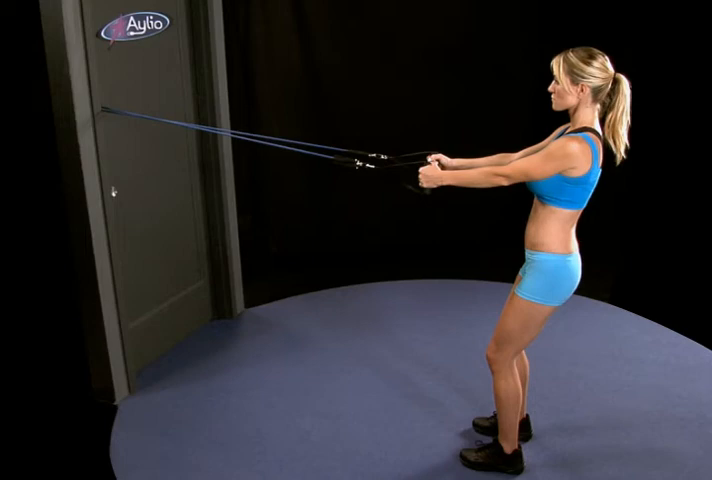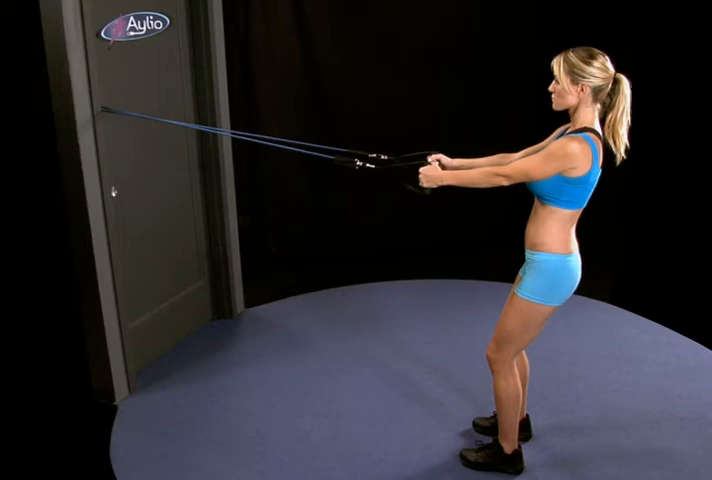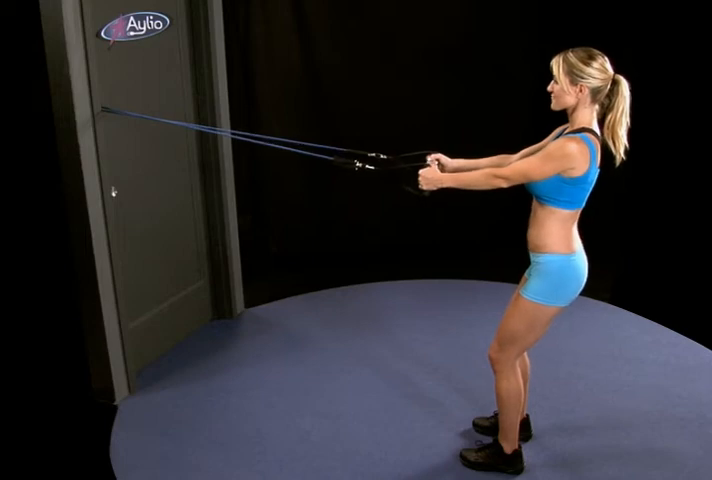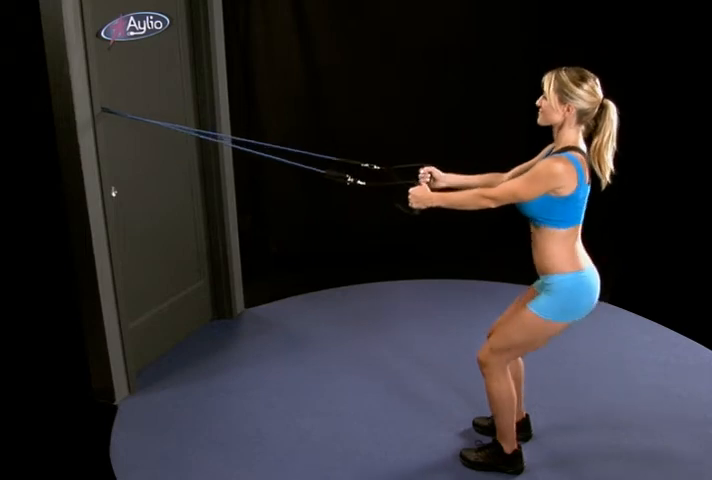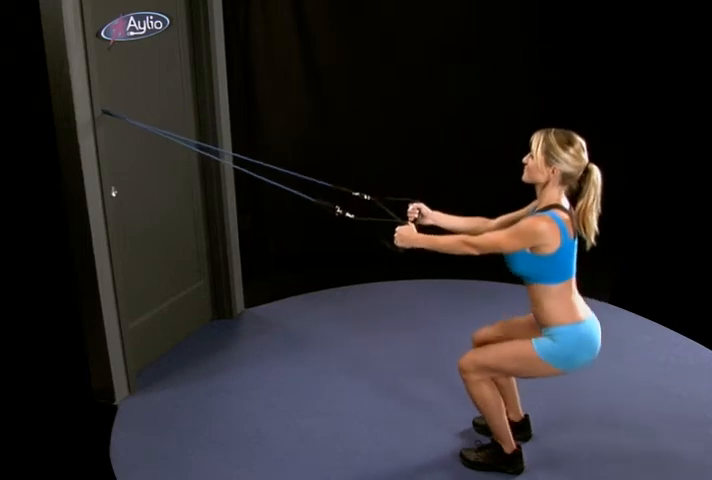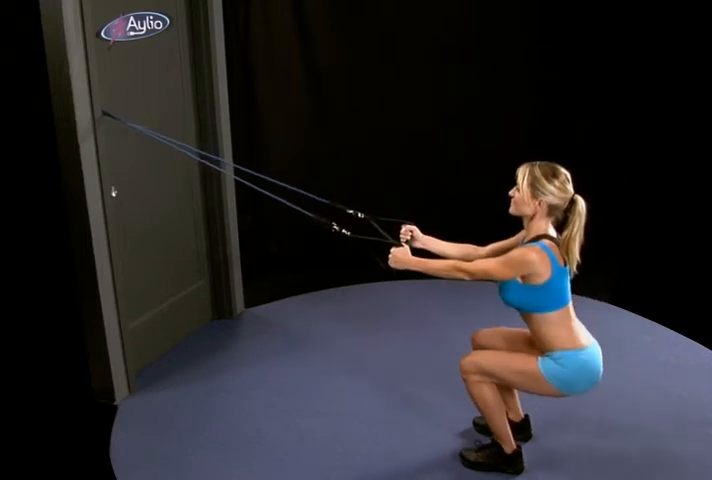
dt=0.4s
person 1, frame 1
left shoulder: (575, 147)
right shoulder: (571, 134)
left elbow: (504, 176)
right elbow: (512, 159)
left wrist: (443, 178)
right wrist: (454, 164)
left hip: (550, 268)
right hip: (546, 262)
left knee: (499, 355)
right knee: (511, 345)
left ankle: (507, 451)
right ankle: (516, 419)
person 1, frame 2
left shoulder: (576, 147)
right shoulder: (573, 134)
left elbow: (504, 176)
right elbow: (514, 158)
left wrist: (444, 178)
right wrist: (455, 163)
left hip: (550, 268)
right hip: (546, 262)
left knee: (499, 355)
right knee: (511, 345)
left ankle: (507, 451)
right ankle: (516, 419)
person 1, frame 3
left shoulder: (574, 147)
right shoulder: (571, 133)
left elbow: (503, 178)
right elbow: (512, 160)
left wrist: (442, 181)
right wrist: (454, 164)
left hip: (555, 269)
right hip: (553, 263)
left knee: (502, 355)
right knee: (512, 345)
left ankle: (507, 452)
right ankle: (516, 420)
person 1, frame 4
left shoulder: (560, 167)
right shoulder: (562, 153)
left elbow: (491, 198)
right elbow: (503, 179)
left wrist: (432, 199)
right wrist: (447, 179)
left hip: (567, 288)
right hip: (563, 280)
left knee: (491, 358)
right knee: (500, 338)
left ankle: (507, 452)
right ankle: (516, 419)
person 1, frame 5
left shoulder: (543, 226)
right shoulder: (549, 209)
left elbow: (475, 246)
right elbow: (490, 226)
left wrist: (417, 240)
right wrist: (434, 217)
left hip: (568, 340)
right hip: (564, 326)
left knee: (471, 366)
right knee: (483, 340)
left ankle: (507, 452)
right ankle: (516, 420)
person 1, frame 6
left shoulder: (532, 256)
right shoulder: (537, 237)
left elbow: (466, 271)
right elbow: (479, 253)
left wrist: (410, 262)
right wrist: (424, 241)
left hip: (572, 366)
right hip: (567, 350)
left knee: (472, 366)
right knee: (481, 340)
left ankle: (507, 452)
right ankle: (516, 421)
